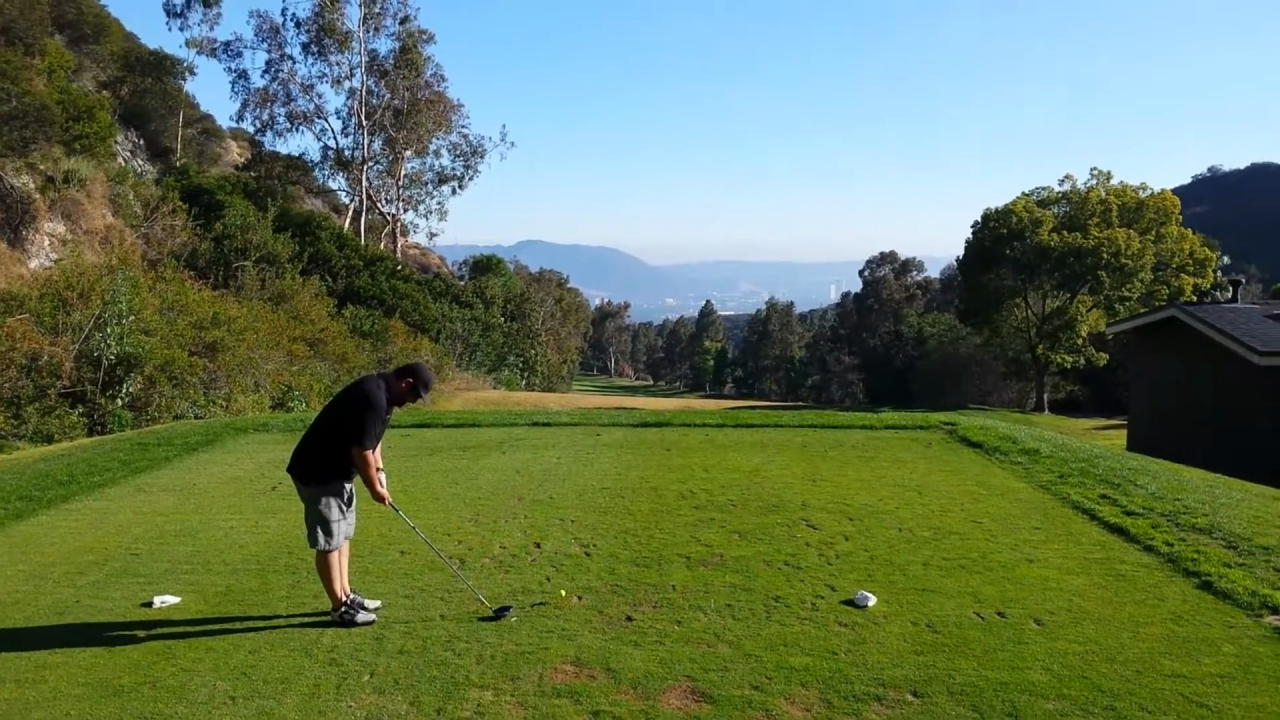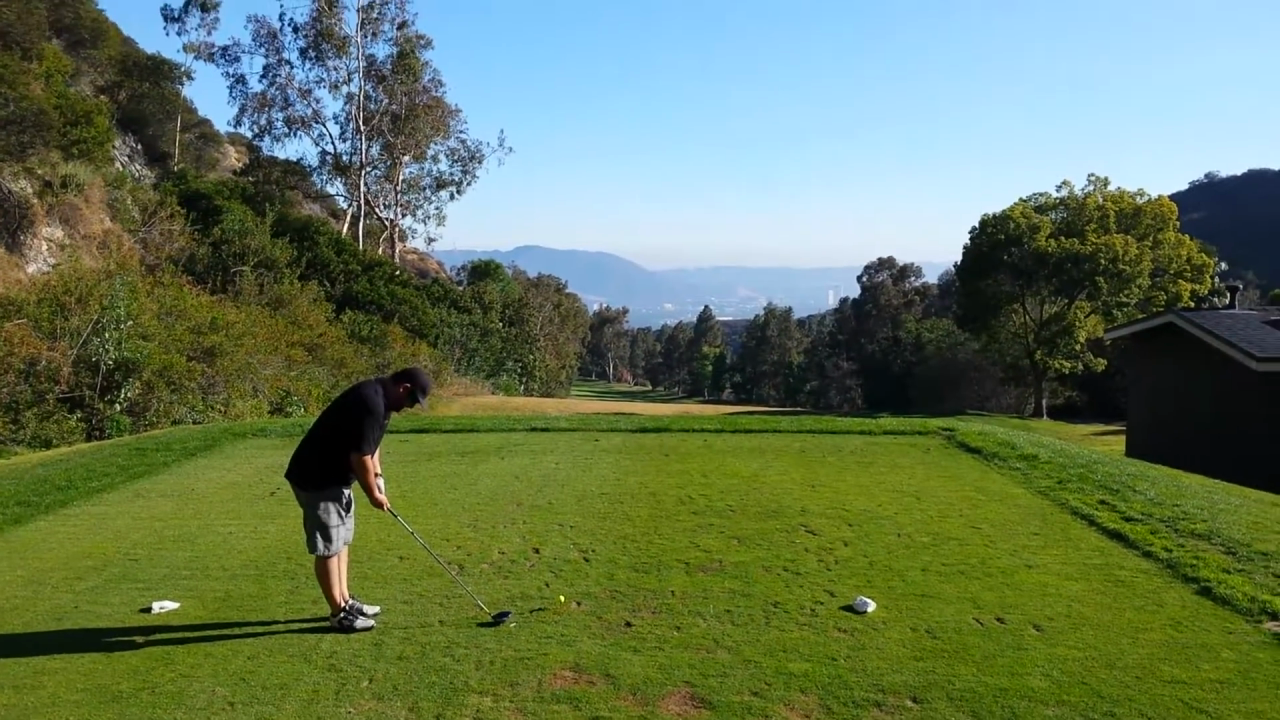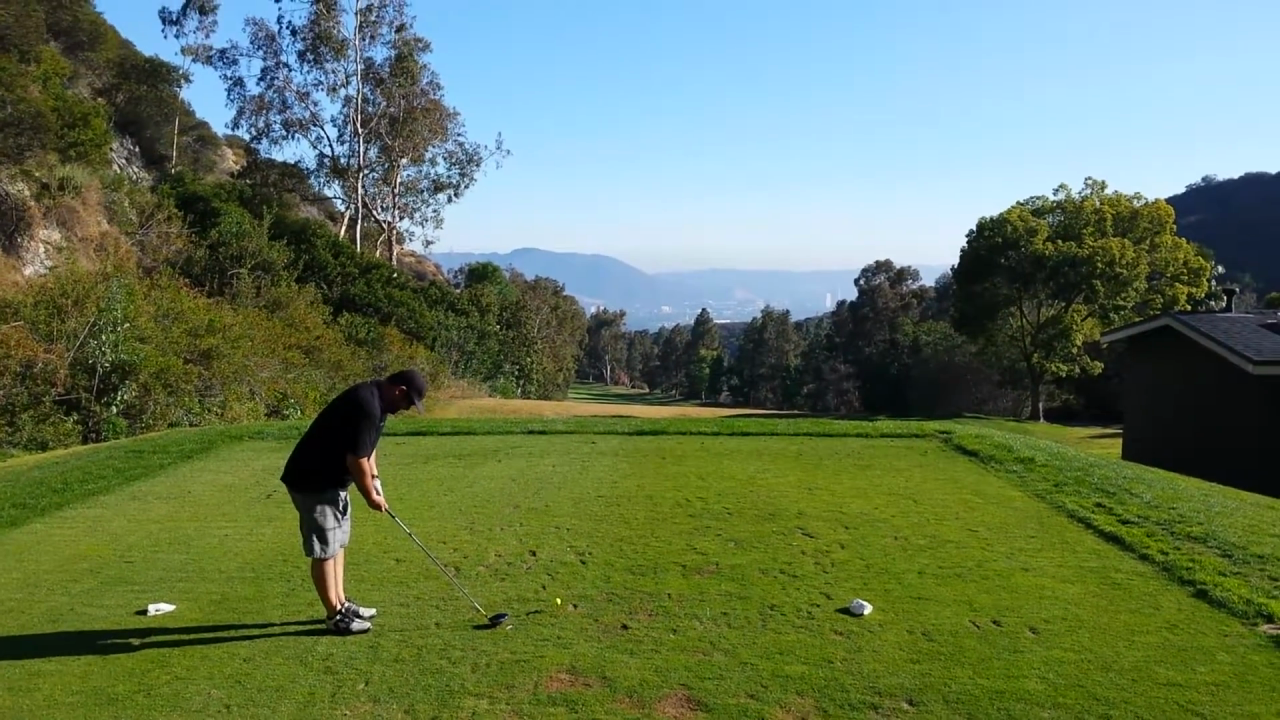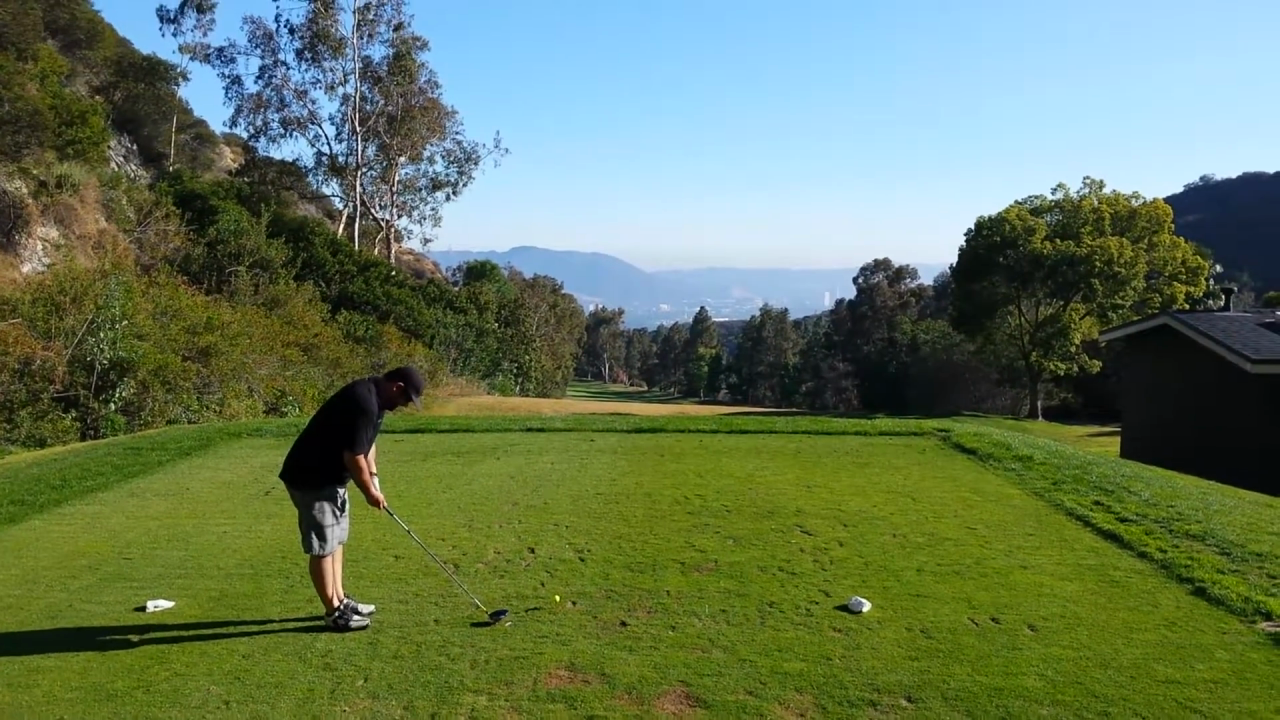
dt=0.1s
person 1, frame 1
left shoulder: (380, 389)
right shoulder: (373, 397)
left elbow: (371, 439)
right elbow: (361, 451)
left wrist: (379, 470)
right wrist: (375, 487)
left hip: (337, 471)
right hip: (318, 473)
left knee: (342, 535)
right knee: (329, 541)
left ankle: (346, 595)
right ankle: (340, 607)
person 1, frame 2
left shoulder: (378, 395)
right shoulder: (370, 402)
left elbow: (370, 445)
right elbow: (360, 456)
left wrist: (378, 477)
right wrist: (373, 493)
left hip: (335, 476)
right hip: (317, 478)
left knee: (341, 540)
right knee: (328, 546)
left ankle: (345, 601)
right ankle: (339, 612)
person 1, frame 3
left shoulder: (375, 398)
right shoulder: (366, 405)
left elbow: (366, 448)
right elbow: (356, 459)
left wrist: (375, 478)
right wrist: (371, 495)
left hip: (331, 479)
right hip: (313, 481)
left knee: (337, 543)
right knee: (324, 549)
left ankle: (341, 604)
right ankle: (335, 615)
person 1, frame 4
left shoulder: (372, 395)
right shoulder: (363, 402)
left elbow: (367, 442)
right elbow: (353, 455)
left wrist: (373, 476)
right wrist: (370, 491)
left hip: (330, 476)
right hip: (312, 478)
left knee: (335, 540)
right knee: (322, 546)
left ankle: (340, 600)
right ankle: (334, 612)
